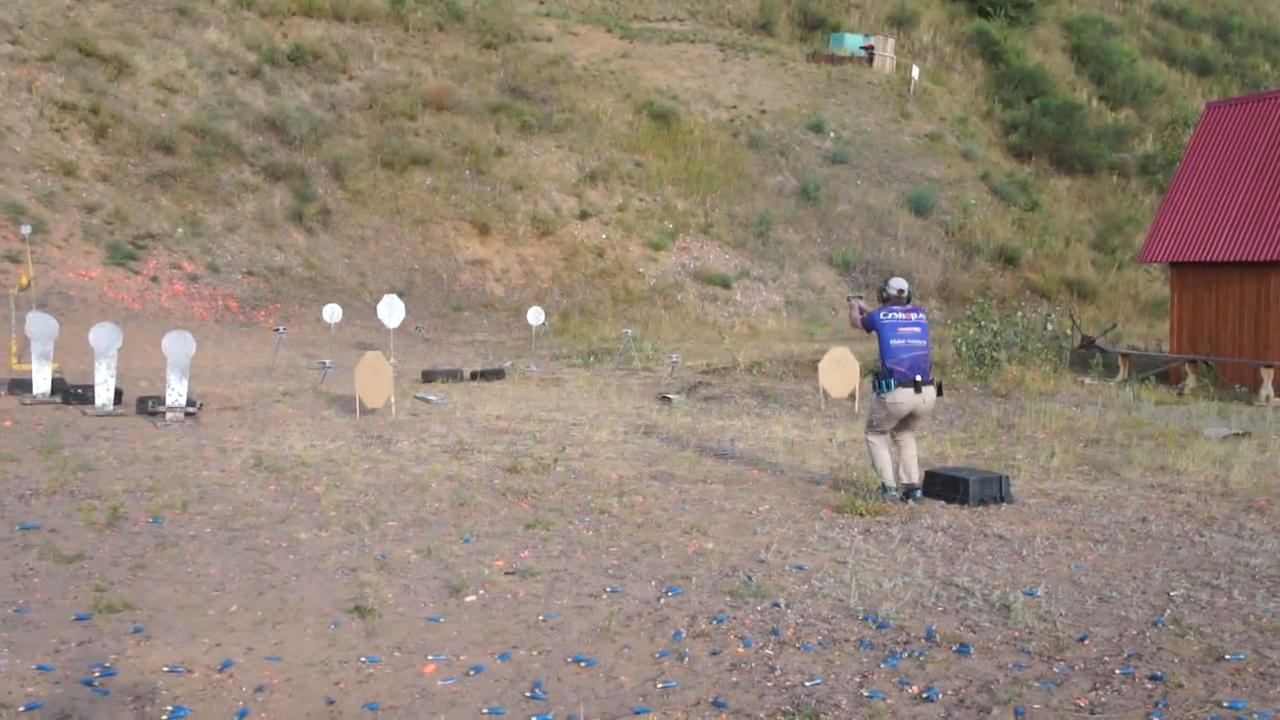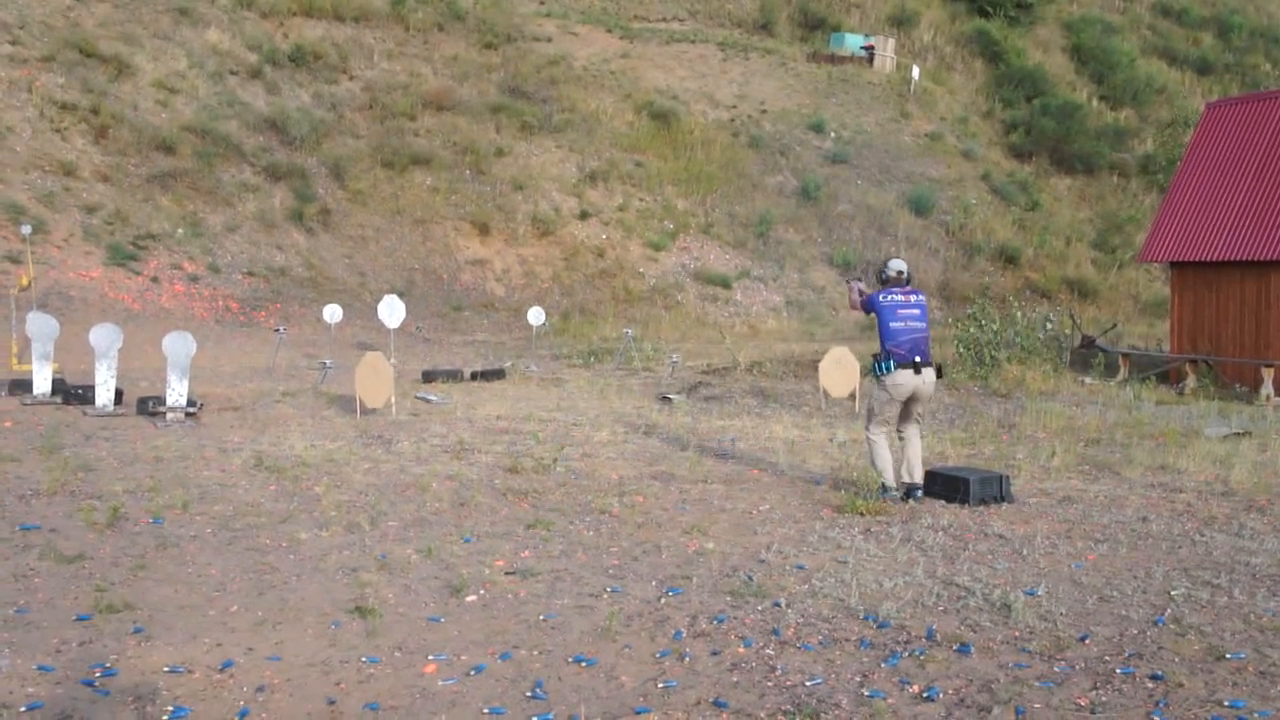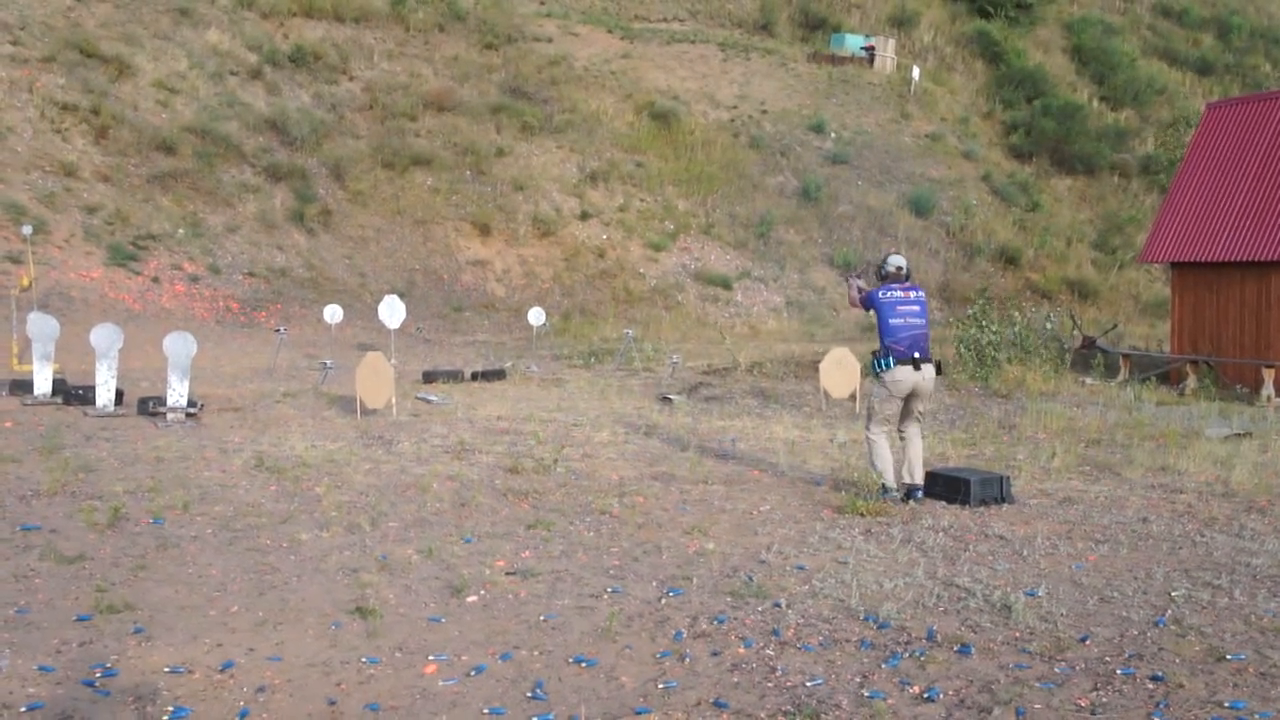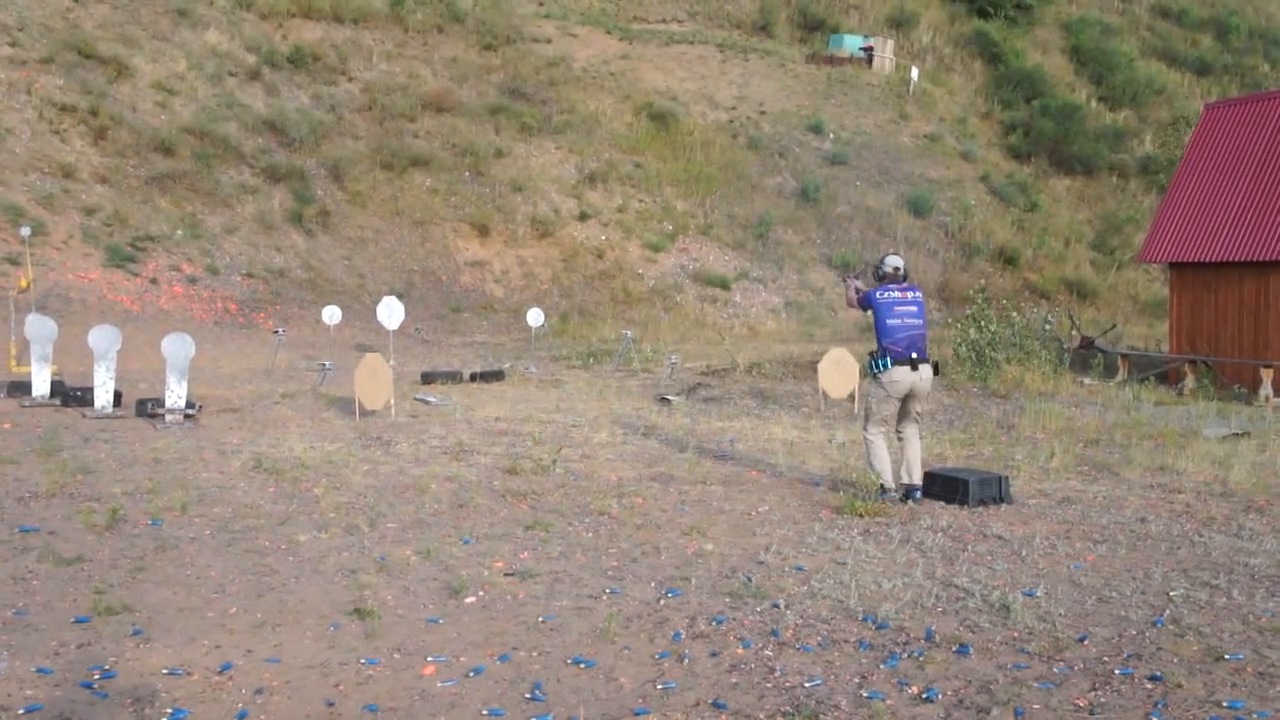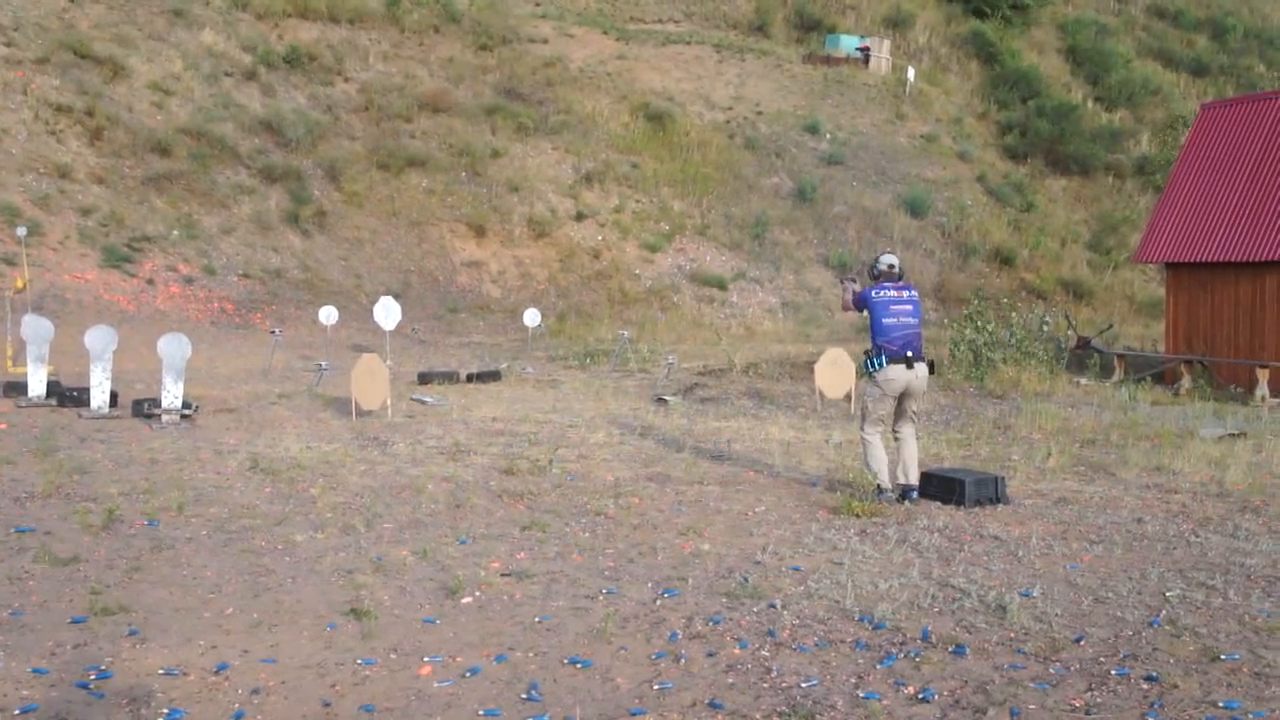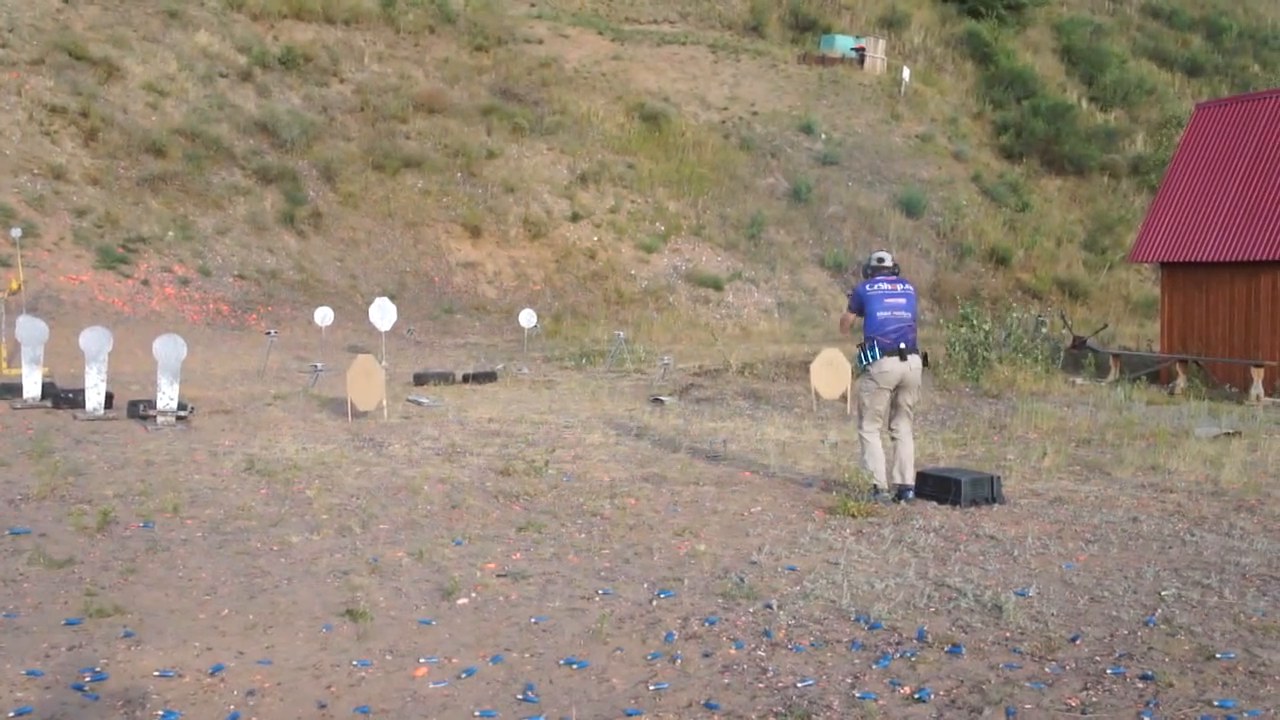
dt=0.2s
person 1, frame 1
left shoulder: (879, 316)
right shoulder: (920, 315)
left elbow: (856, 323)
left wrist: (854, 307)
left hip: (897, 394)
right hip: (927, 394)
left knee: (875, 434)
right knee: (904, 432)
left ankle: (889, 487)
right ankle: (912, 485)
person 1, frame 2
left shoulder: (879, 298)
right shoulder: (920, 297)
left elbow: (855, 305)
left wrist: (854, 290)
left hip: (896, 376)
right hip: (926, 375)
left knee: (876, 430)
right knee: (910, 429)
left ankle: (889, 486)
right ankle: (914, 484)
person 1, frame 3
left shoulder: (878, 295)
right shoulder: (920, 293)
left elbow: (855, 301)
left wrist: (853, 286)
left hip: (895, 372)
right hip: (925, 371)
left knee: (877, 431)
right knee: (912, 430)
left ankle: (889, 487)
right ankle: (914, 486)
person 1, frame 4
left shoulder: (875, 295)
right shoulder: (917, 294)
left elbow: (852, 302)
left wrist: (850, 287)
left hip: (892, 373)
right hip: (923, 371)
left knee: (875, 432)
right knee: (910, 430)
left ankle: (888, 487)
right ankle: (913, 486)
person 1, frame 5
left shoulder: (870, 295)
right shoulder: (913, 293)
left elbow: (848, 306)
left wrist: (847, 290)
left hip: (888, 371)
right hip: (918, 370)
left knee: (871, 431)
right knee: (906, 430)
left ankle: (885, 487)
right ankle: (910, 486)
person 1, frame 6
left shoulder: (864, 290)
right shoulder: (909, 288)
left elbow: (844, 328)
left wrist: (854, 312)
left hip: (881, 364)
right hip: (912, 362)
left knee: (870, 429)
right knee: (902, 427)
left ankle: (881, 488)
right ankle: (905, 486)
